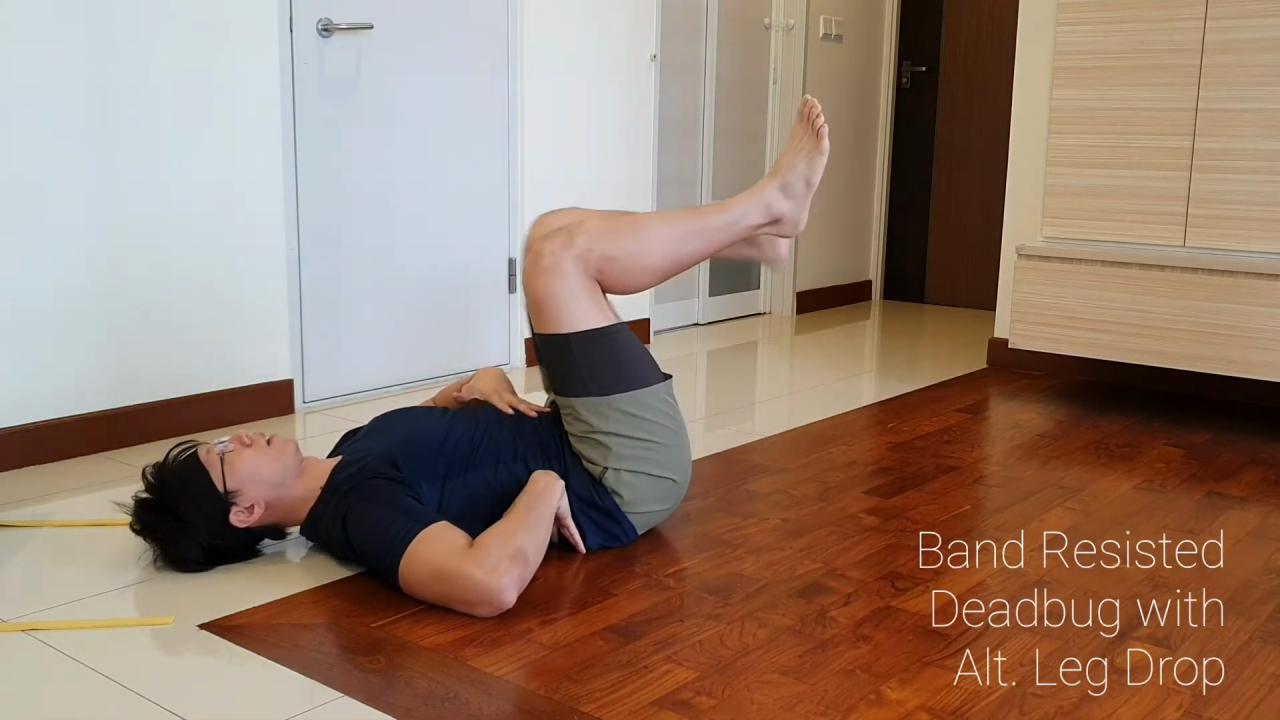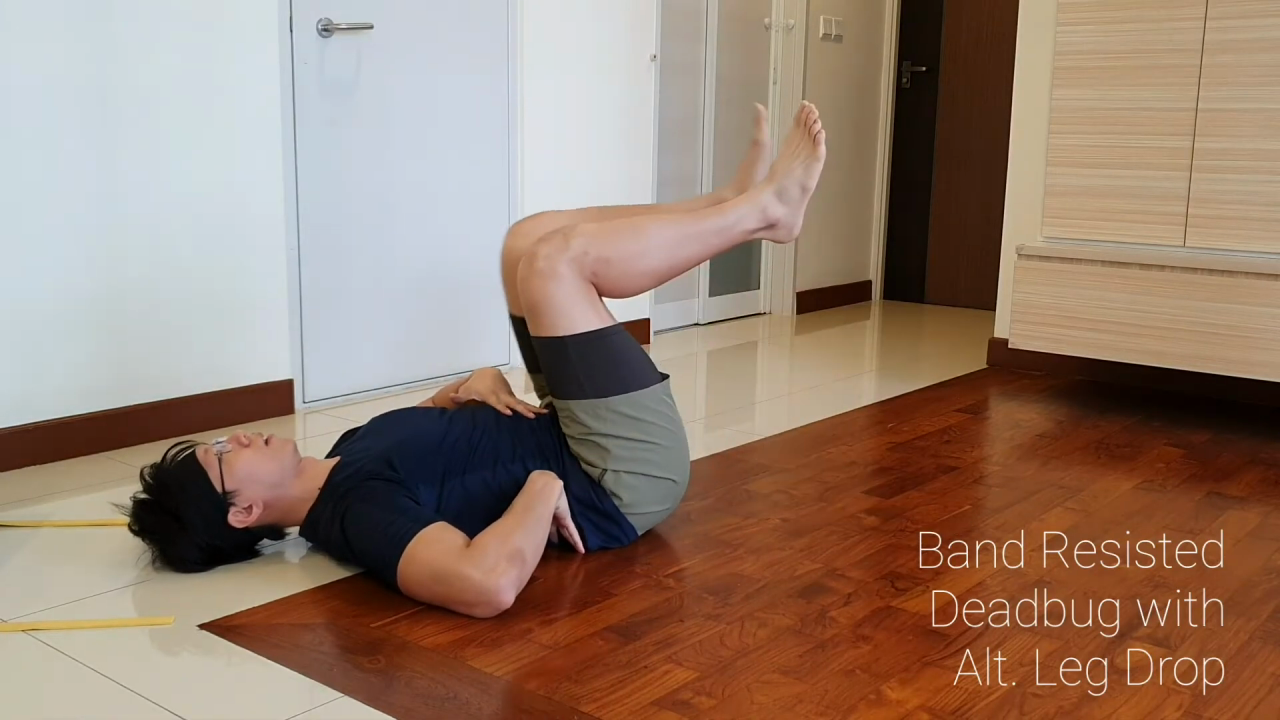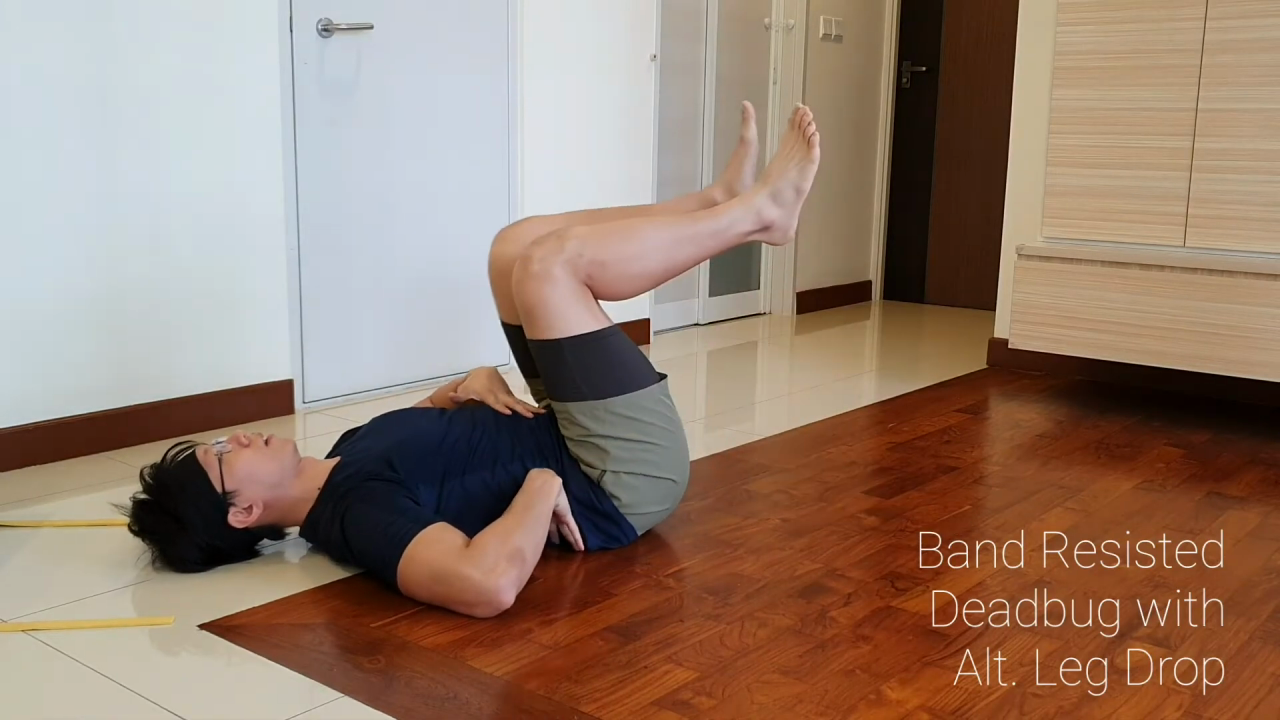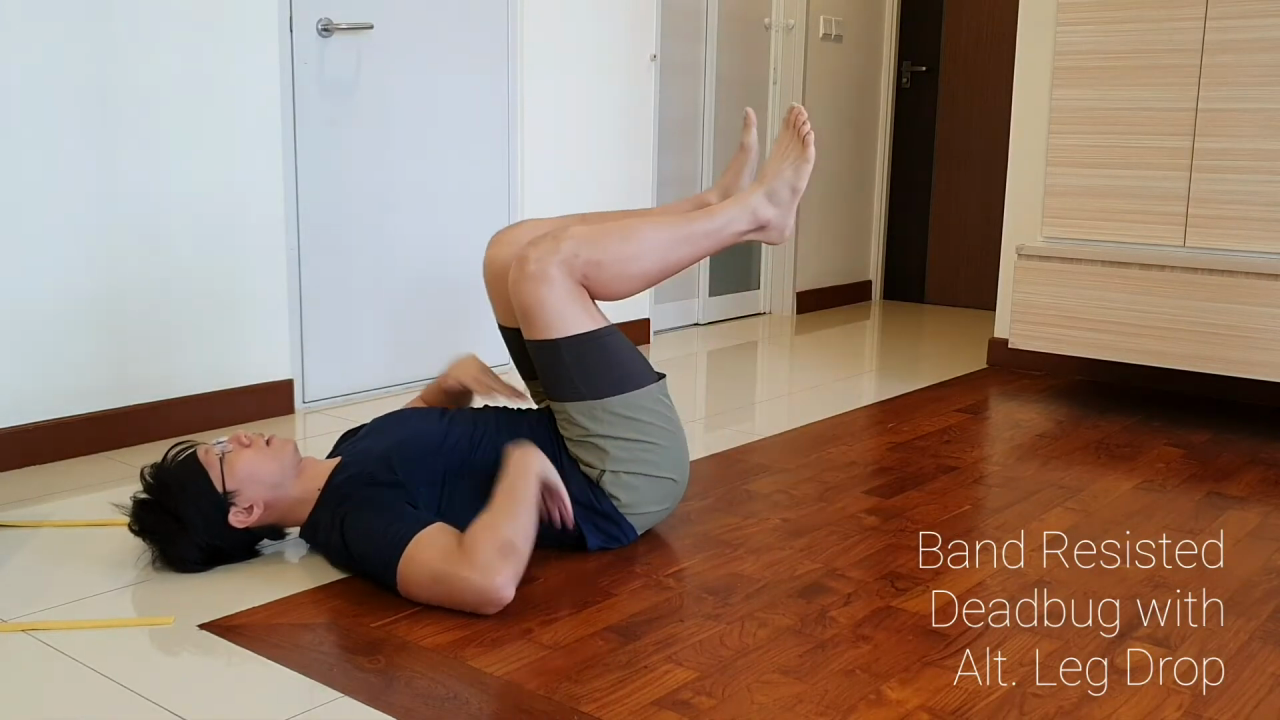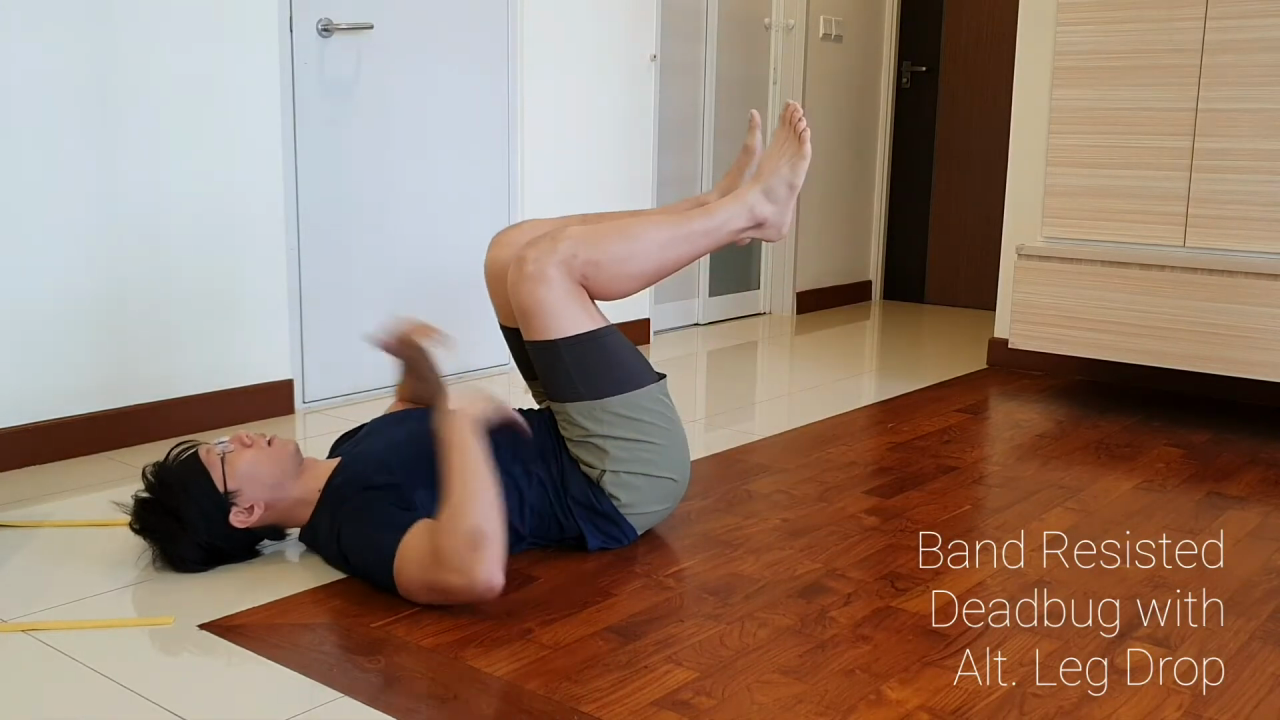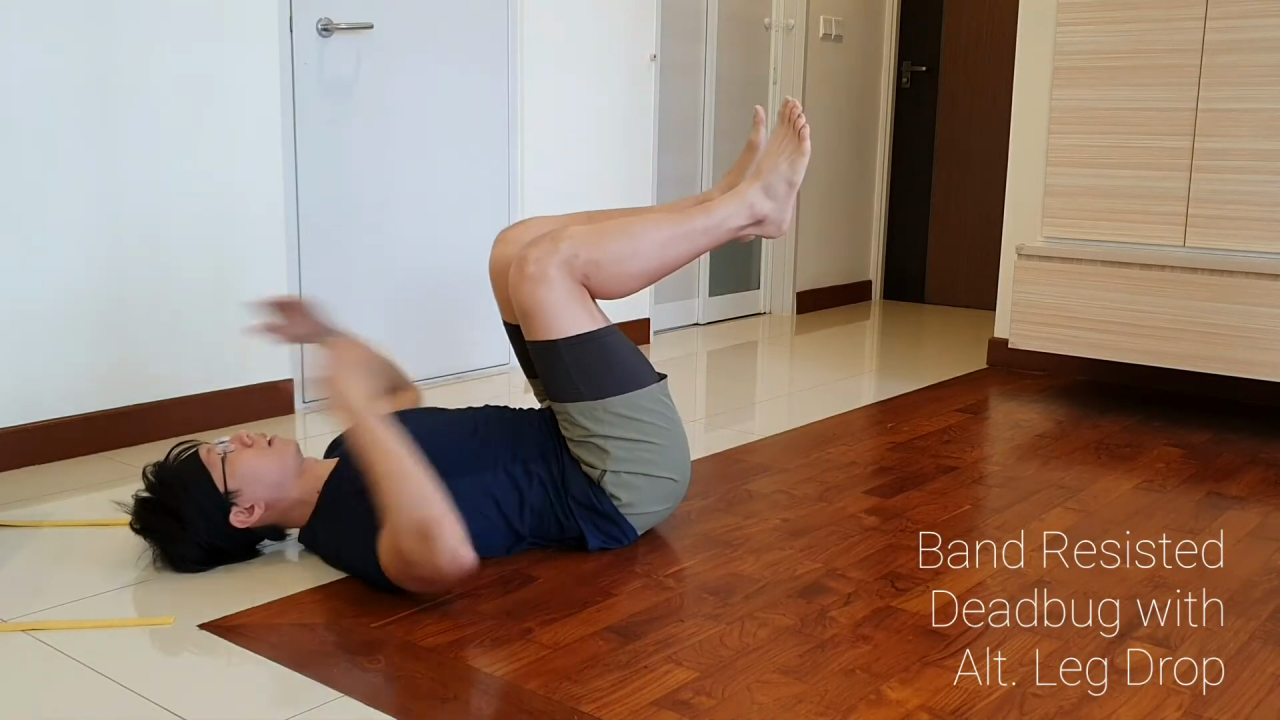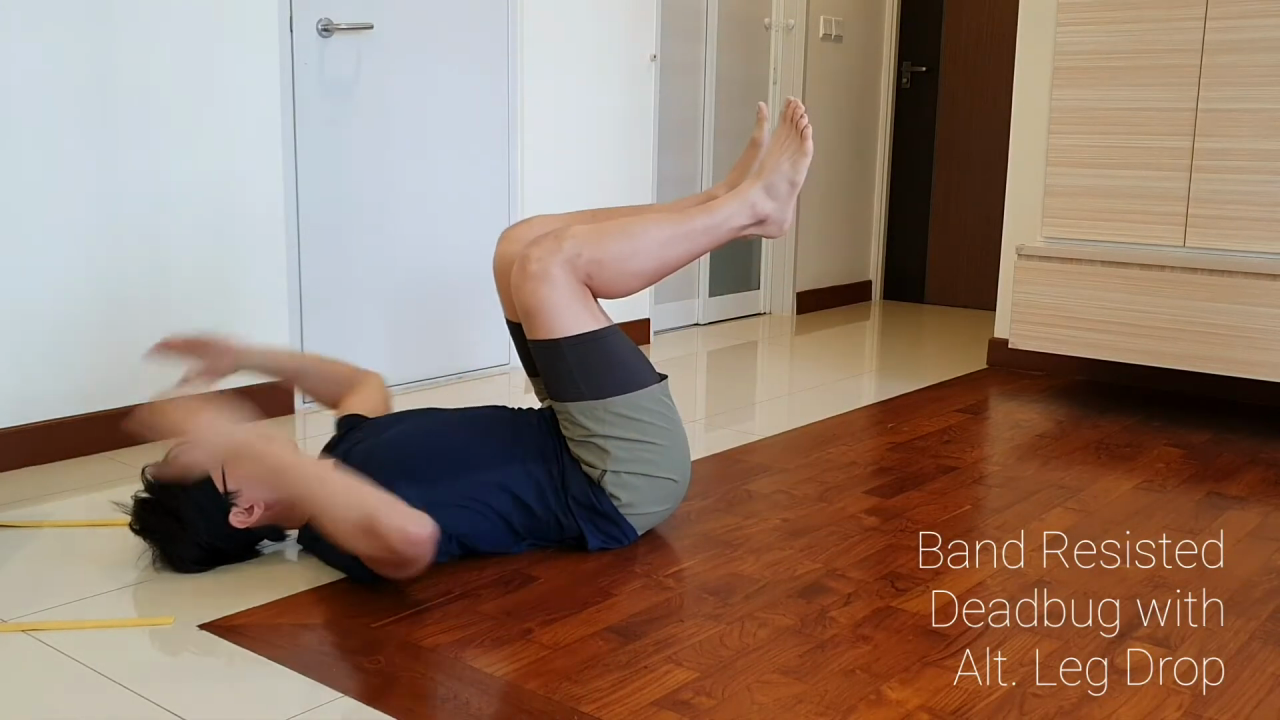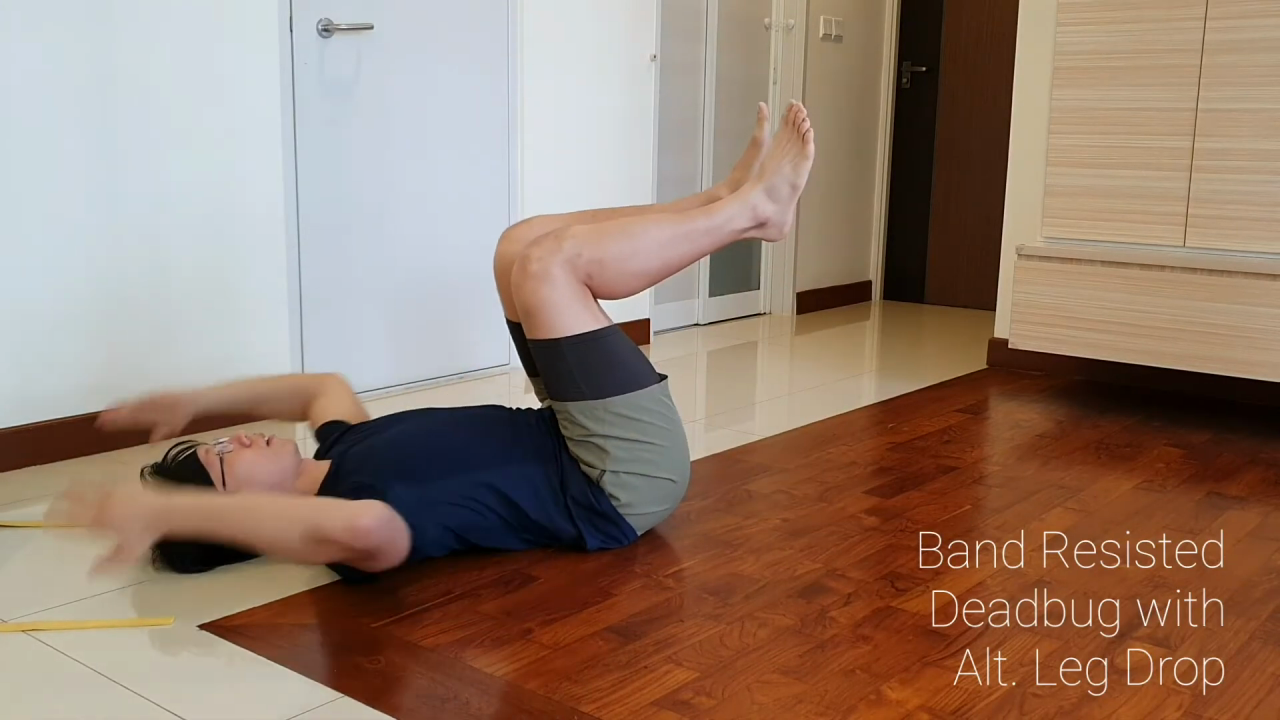
dt=0.1s
person 1, frame 1
left shoulder: (348, 458)
right shoulder: (359, 510)
left elbow: (423, 423)
right elbow: (489, 584)
left wrist: (473, 384)
right wrist: (544, 485)
left hip: (563, 437)
right hip: (632, 476)
left knee: (557, 230)
right knee: (560, 256)
left ankle: (754, 231)
right ankle: (769, 203)
person 1, frame 2
left shoulder: (349, 454)
right shoulder: (357, 512)
right elbow: (487, 586)
left wrist: (470, 385)
right wrist: (544, 486)
left hip: (571, 443)
right hip: (628, 480)
left knee: (532, 239)
right knee: (554, 258)
left ankle: (737, 204)
right ankle: (764, 208)
person 1, frame 3
left shoulder: (349, 454)
right shoulder: (358, 513)
left elbow: (421, 426)
right elbow: (488, 585)
left wrist: (467, 385)
right wrist: (543, 484)
left hip: (564, 443)
right hip: (629, 480)
left knee: (520, 247)
right knee: (548, 264)
left ankle: (722, 204)
right ankle: (758, 211)
person 1, frame 4
left shoulder: (351, 452)
right shoulder: (357, 517)
left elbow: (425, 424)
right elbow: (491, 583)
left wrist: (451, 380)
right wrist: (524, 463)
left hip: (562, 439)
right hip: (629, 482)
left knee: (516, 248)
right knee: (542, 264)
left ankle: (722, 205)
right ankle: (754, 210)
person 1, frame 5
left shoulder: (350, 456)
right shoulder: (356, 521)
left elbow: (417, 412)
right elbow: (476, 571)
left wrist: (416, 364)
right wrist: (459, 420)
left hip: (557, 442)
right hip: (629, 482)
left knee: (517, 250)
right knee: (541, 267)
left ankle: (723, 205)
right ankle: (752, 208)
person 1, frame 6
left shoulder: (345, 466)
right shoulder: (347, 526)
left elbow: (396, 393)
right elbow: (444, 552)
left wrist: (332, 340)
right wrist: (359, 415)
left hip: (561, 445)
right hip: (629, 481)
left knee: (520, 245)
right knee: (542, 263)
left ankle: (726, 202)
right ankle: (752, 206)
person 1, frame 7
left shoulder: (348, 460)
right shoulder: (345, 523)
left elbow: (364, 382)
right elbow: (407, 532)
left wrist: (250, 357)
right wrist: (241, 441)
left hip: (561, 445)
right hip: (628, 482)
left knee: (525, 246)
right knee: (545, 263)
left ankle: (728, 202)
right ankle: (753, 205)
person 1, frame 8
left shoulder: (343, 456)
right shoulder: (349, 515)
left elbow: (327, 386)
right elbow: (367, 530)
left wrist: (190, 401)
right wrist: (165, 505)
left hip: (589, 459)
right hip: (624, 485)
left knee: (529, 248)
right knee: (546, 262)
left ankle: (733, 199)
right ankle: (751, 209)
